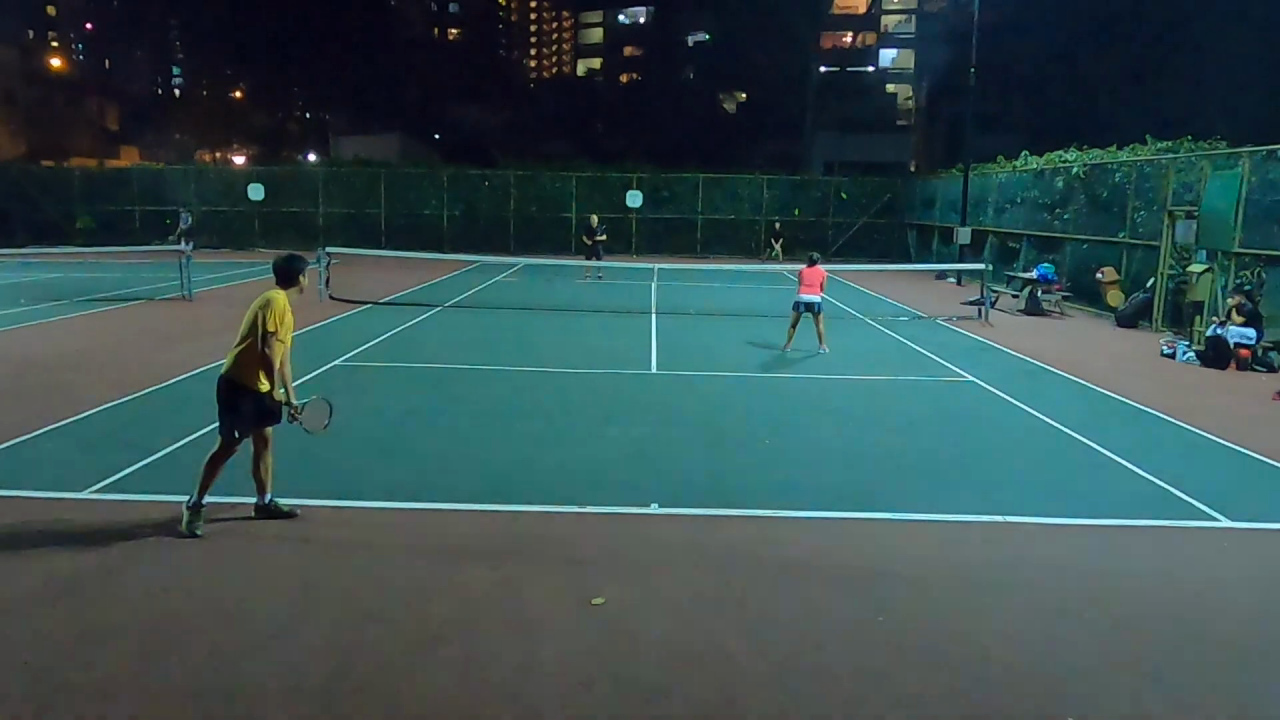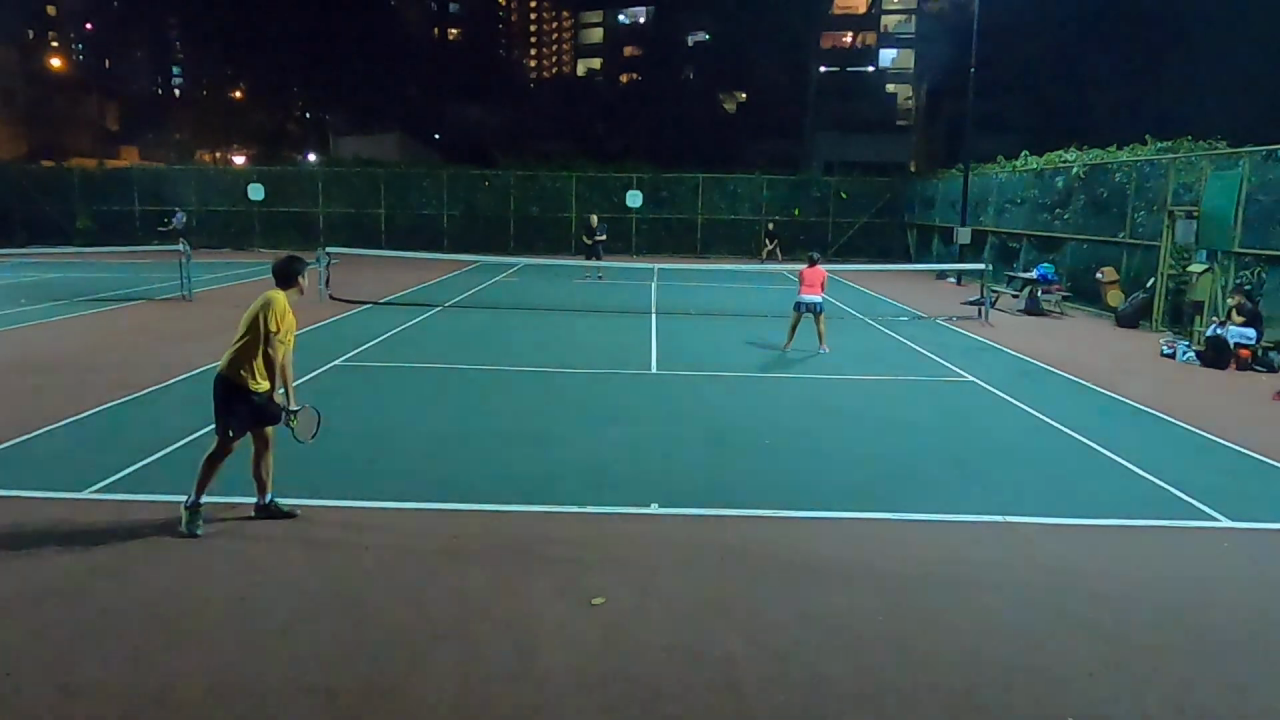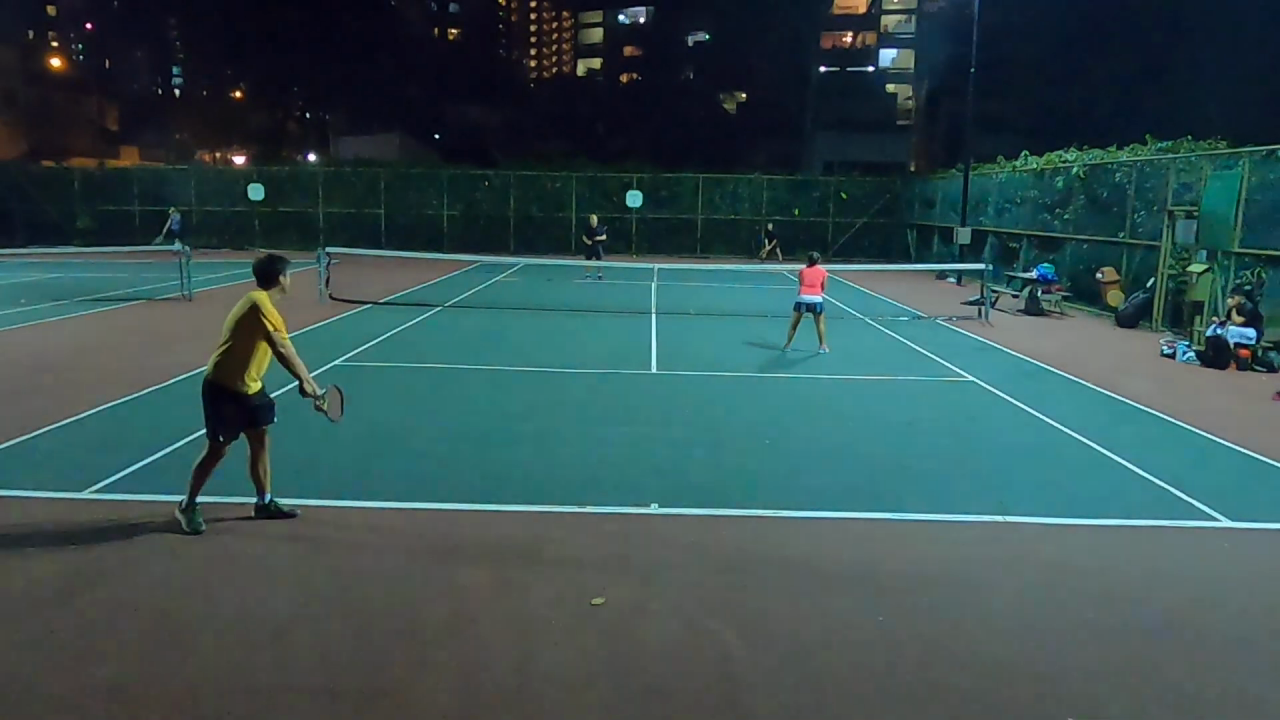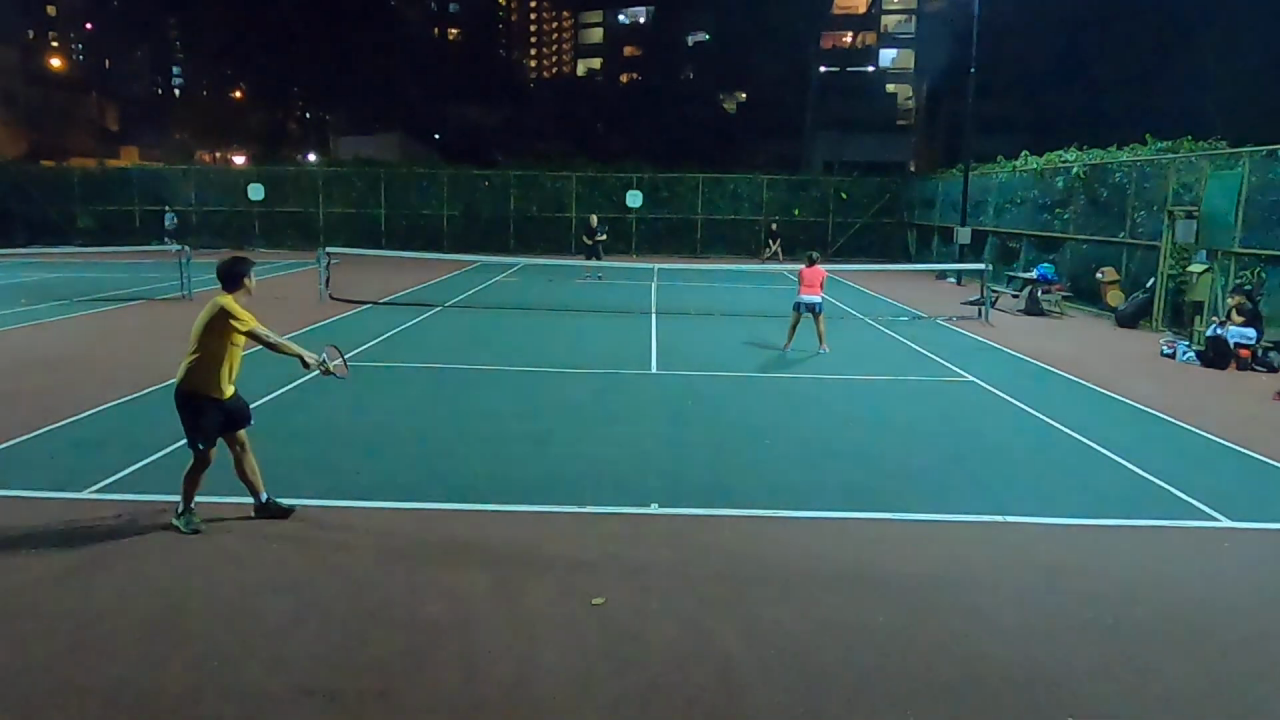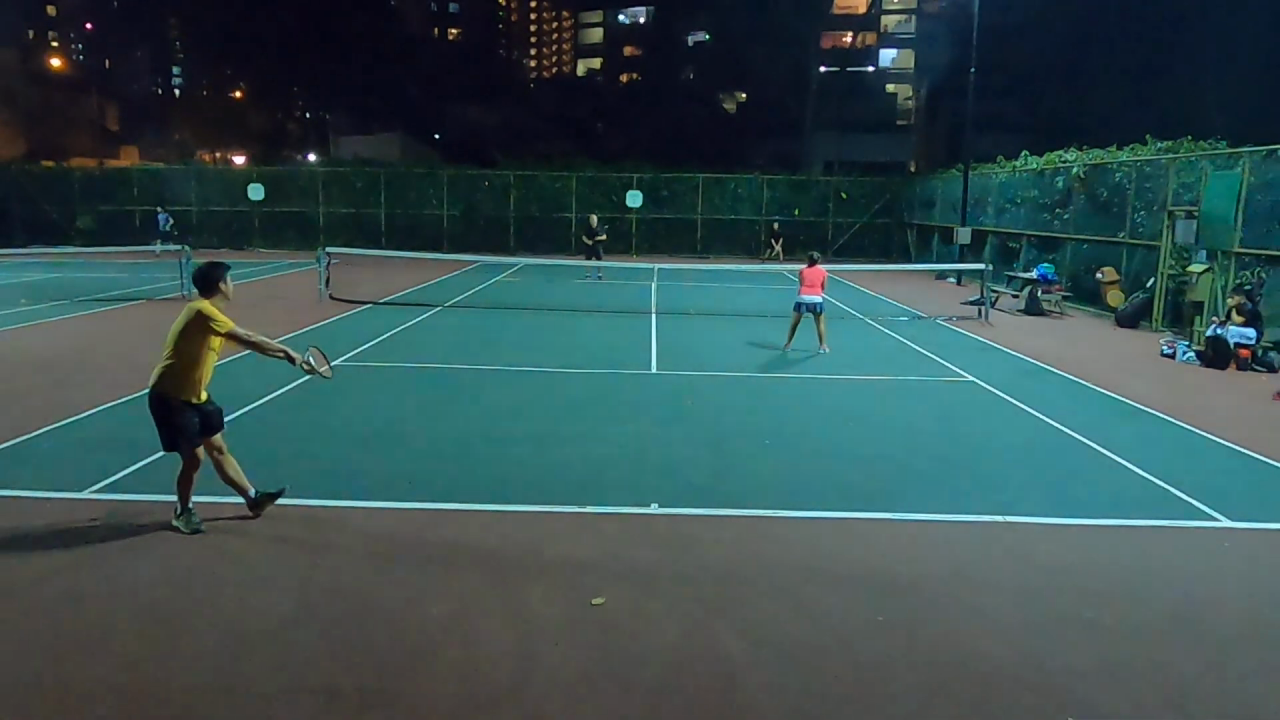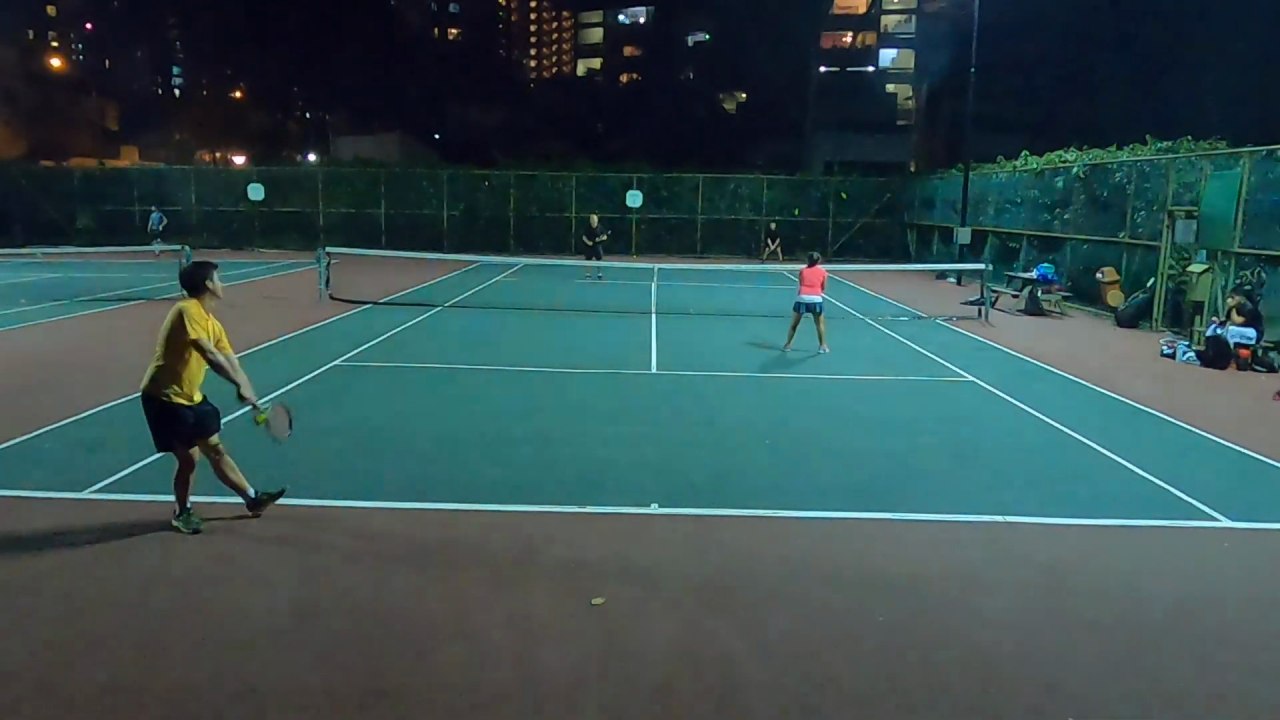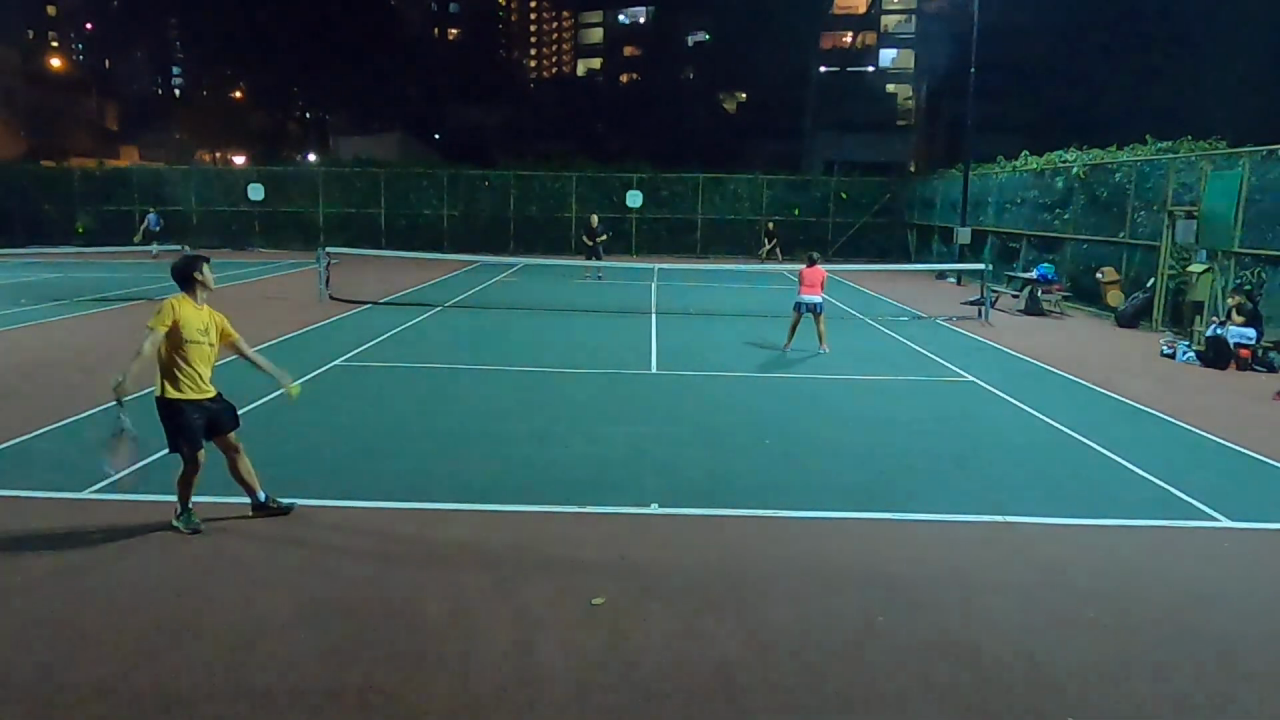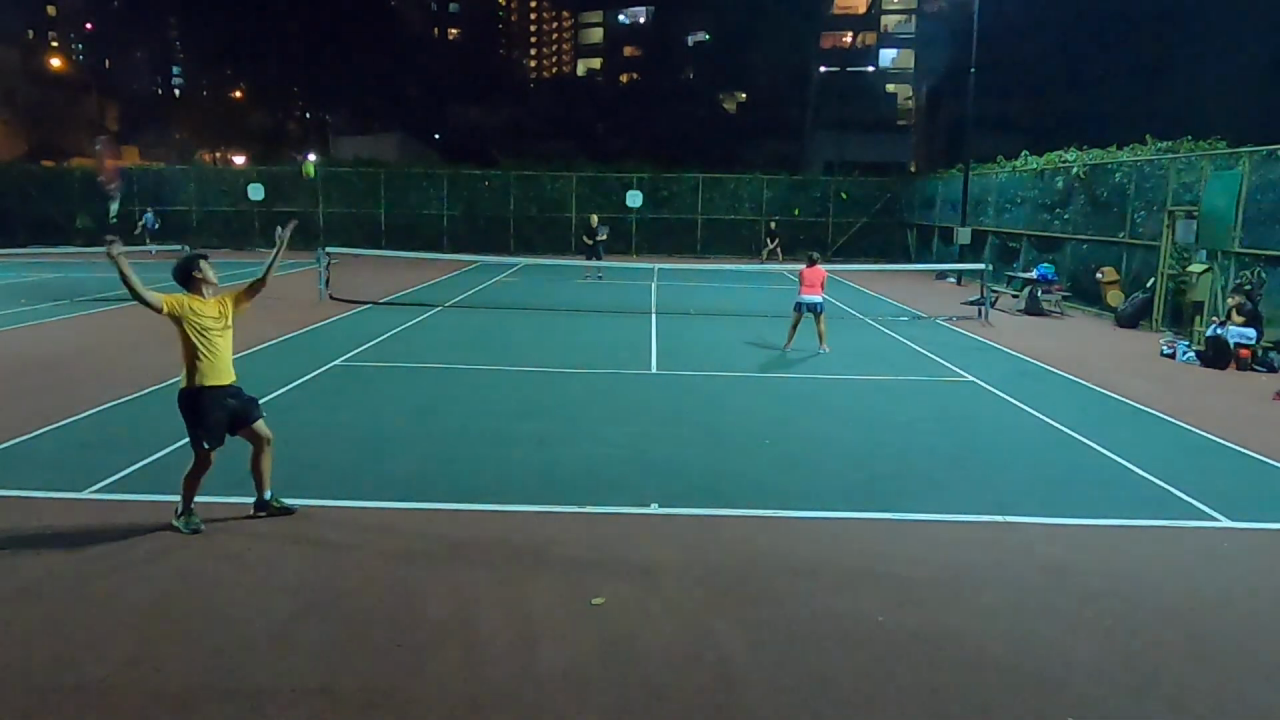
dt=0.3s
person 1, frame 1
left shoulder: (285, 309)
right shoulder: (274, 301)
left elbow: (282, 356)
right elbow: (267, 349)
left wrist: (289, 395)
right wrist: (275, 388)
left hip: (260, 386)
right hip: (239, 384)
left knee: (264, 442)
right knee: (228, 446)
left ankle: (264, 502)
right ankle: (195, 505)
person 1, frame 2
left shoulder: (288, 315)
right shoulder: (274, 301)
left elbow: (284, 357)
right elbow: (269, 350)
left wrist: (290, 396)
right wrist: (278, 391)
left hip: (260, 386)
right hip: (235, 384)
left knee: (265, 442)
right knee: (225, 446)
left ankle: (265, 502)
right ankle: (193, 505)
person 1, frame 3
left shoulder: (266, 307)
right shoulder: (257, 302)
left elbow: (287, 350)
right elbow: (280, 349)
left wrist: (309, 383)
right wrist: (304, 381)
left hip: (250, 388)
right hip: (223, 387)
left knee: (260, 443)
right knee: (217, 449)
left ankle: (264, 503)
right ankle: (188, 506)
person 1, frame 4
left shoulder: (232, 309)
right shoulder: (225, 307)
left elbow: (267, 339)
right elbow: (267, 340)
left wrist: (302, 354)
right wrist: (302, 354)
left hip: (222, 392)
right hip: (195, 394)
left knee: (241, 446)
right knee: (204, 457)
left ankle: (264, 503)
right ankle: (184, 512)
person 1, frame 5
left shoulder: (212, 316)
right shoulder: (201, 311)
left elbow: (248, 343)
right elbow: (248, 340)
left wrist: (281, 353)
right wrist: (287, 351)
left hip: (195, 396)
right hip: (169, 398)
left knee: (218, 449)
right knee: (194, 458)
left ankle: (253, 498)
right ankle: (183, 512)
person 1, frame 6
left shoulder: (213, 324)
right shoulder: (185, 311)
left elbow: (230, 361)
right elbow: (210, 356)
left wrist: (247, 393)
right wrist: (242, 387)
left hip: (192, 398)
right hip: (163, 399)
left knee: (216, 449)
right knee: (189, 458)
left ankle: (253, 498)
right ankle: (182, 512)
person 1, frame 7
left shoulder: (214, 317)
right shoulder: (173, 307)
left elbow: (245, 350)
right elbow: (149, 343)
left wrist: (277, 374)
right wrist: (127, 374)
left hip: (207, 396)
right hip: (175, 399)
left knee: (234, 447)
right knee: (194, 460)
left ankle: (260, 501)
right ankle: (183, 512)
person 1, frame 8
left shoulder: (226, 303)
right shoulder: (181, 305)
left elbow: (260, 283)
right elbow: (140, 293)
left wrist: (280, 248)
right wrist: (120, 261)
left hip: (229, 391)
right hip: (200, 394)
left knee: (264, 438)
right knee: (204, 459)
left ankle: (264, 500)
right ankle: (184, 511)
